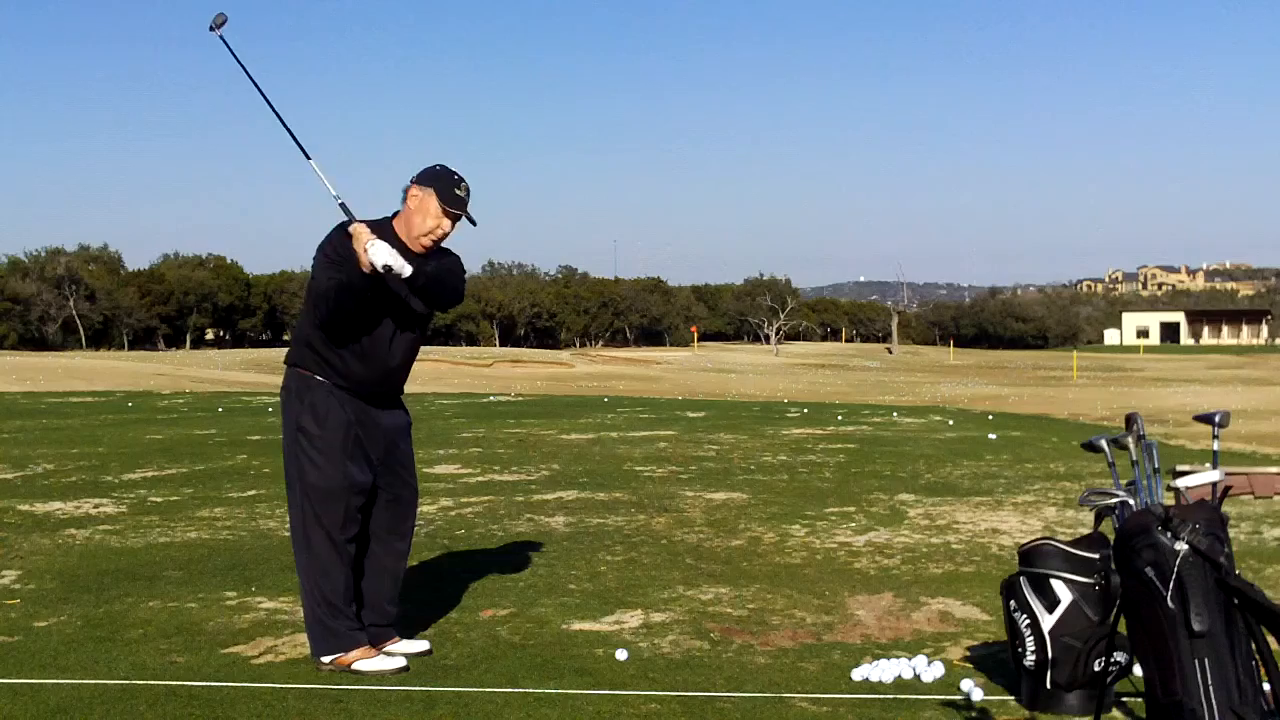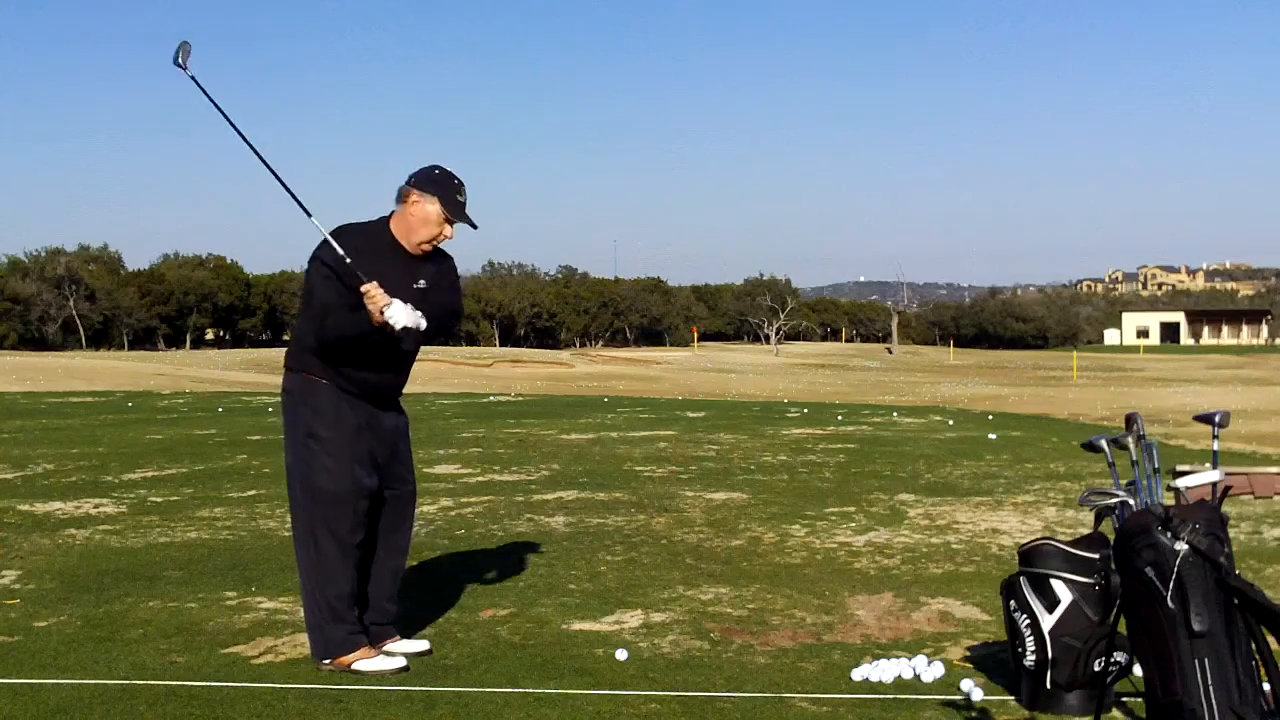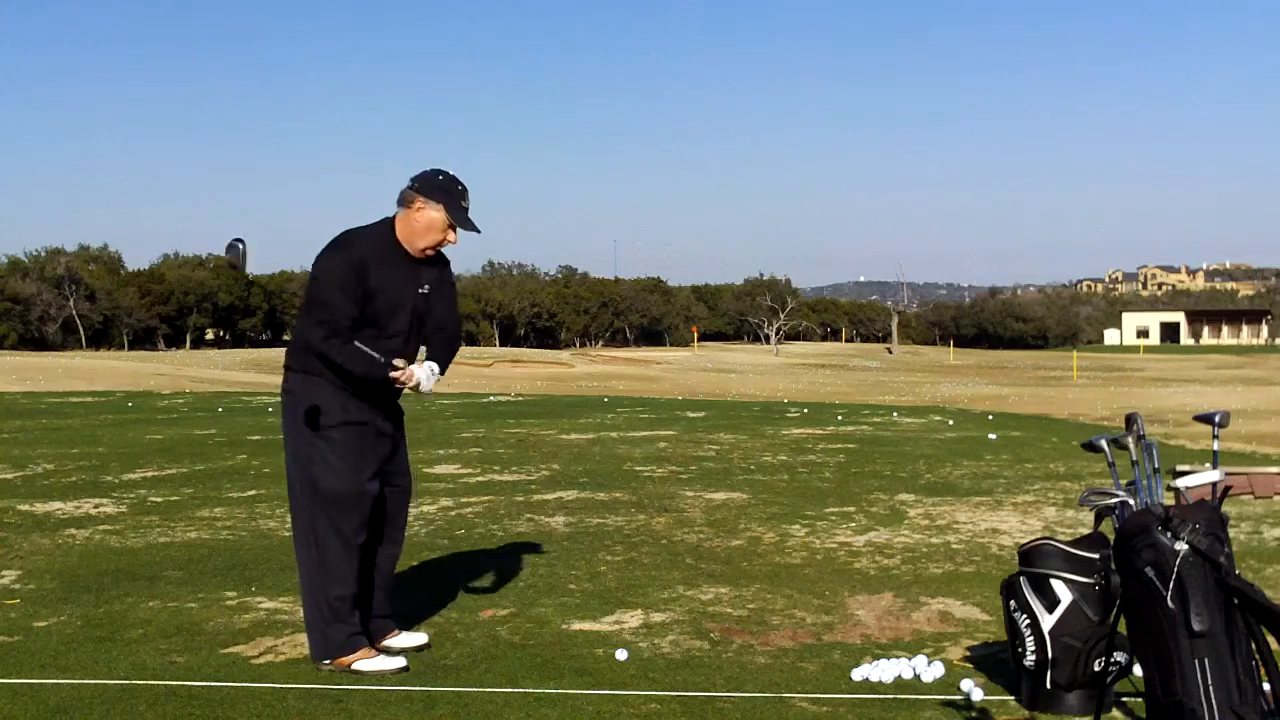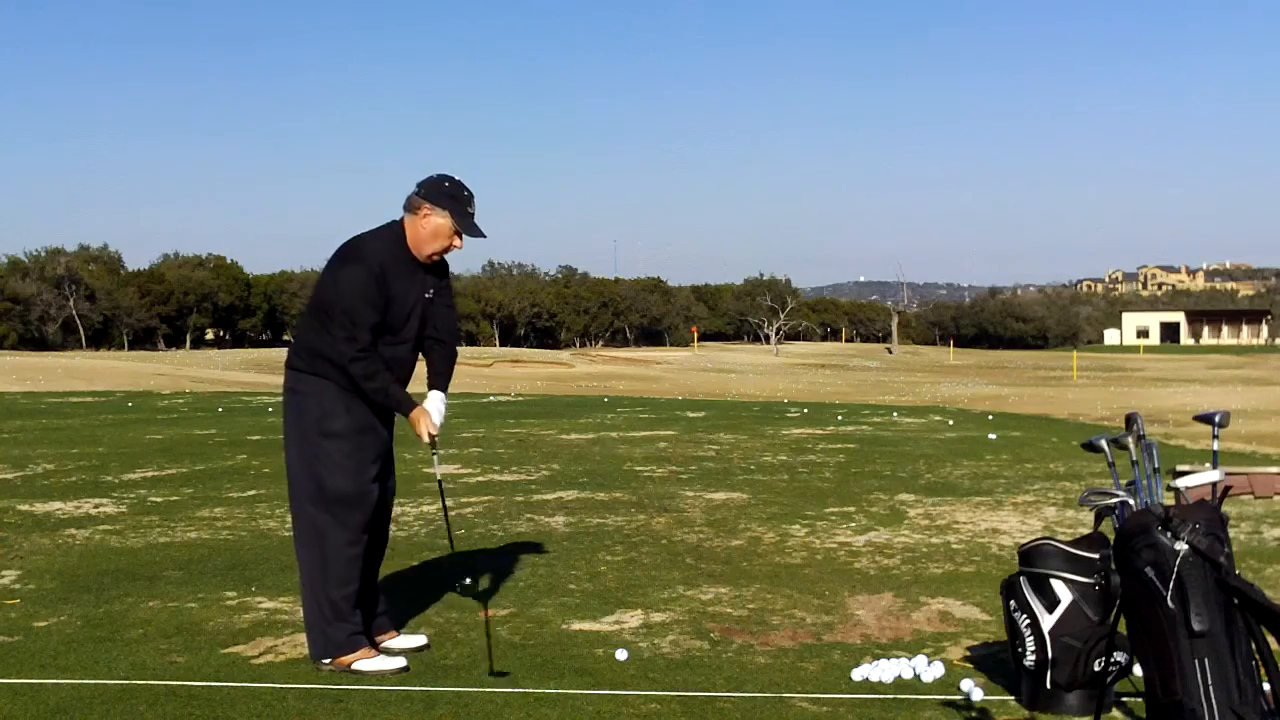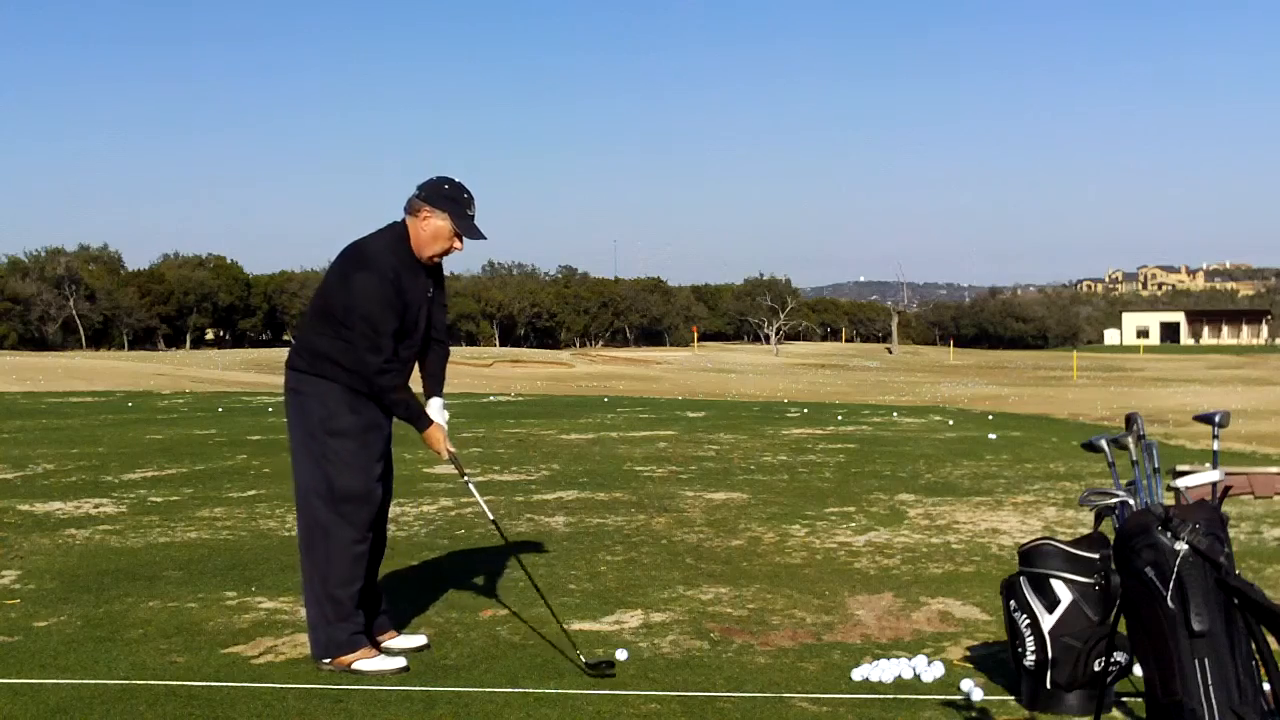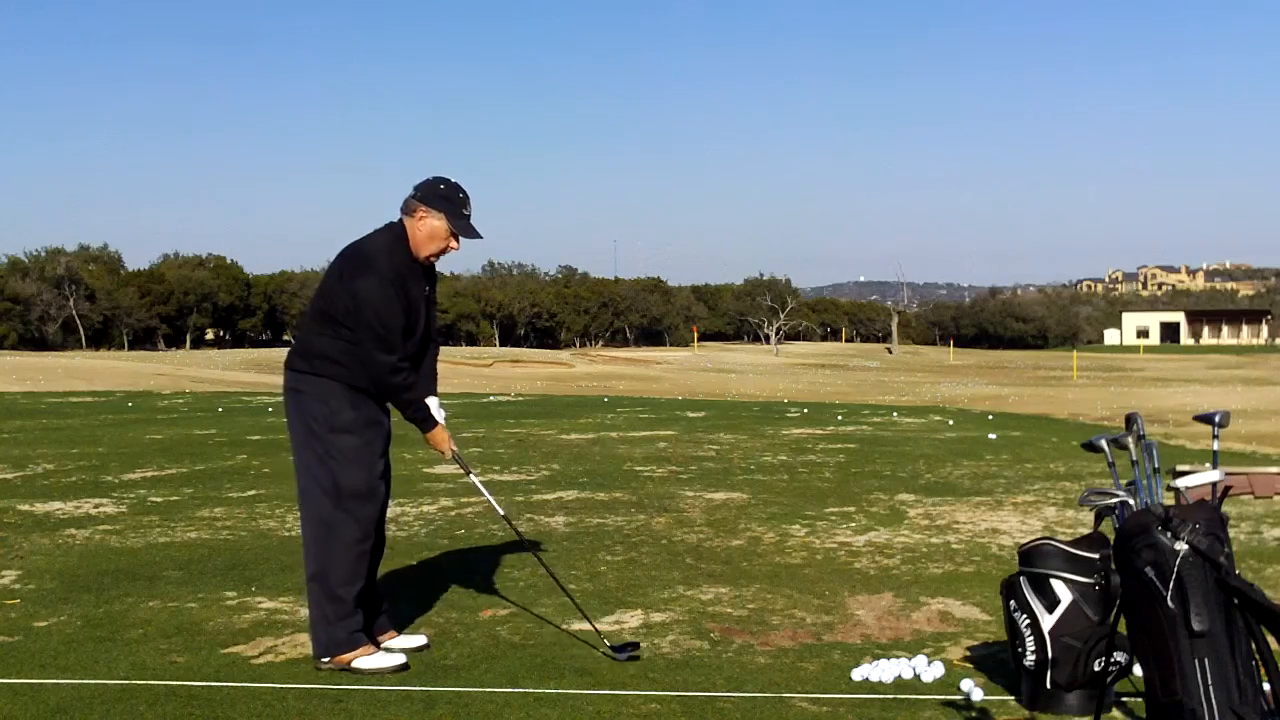
dt=0.2s
person 1, frame 1
left shoulder: (442, 264)
right shoulder: (344, 242)
left elbow: (448, 294)
right elbow: (330, 315)
left wrist: (399, 268)
right wrist: (363, 269)
left hip: (384, 404)
right hip: (323, 395)
left knee: (392, 512)
right knee: (332, 513)
left ankle: (376, 630)
right ankle: (339, 643)
person 1, frame 2
left shoulder: (437, 266)
right shoulder: (345, 247)
left elbow: (448, 317)
right elbow: (323, 328)
left wrist: (411, 317)
right wrist: (373, 319)
left hip: (383, 404)
right hip: (324, 397)
left knee: (392, 511)
right knee: (336, 515)
left ankle: (376, 630)
right ankle: (339, 645)
person 1, frame 3
left shoulder: (435, 268)
right shoulder: (351, 252)
left elbow: (447, 330)
right elbow: (329, 338)
left wrist: (429, 366)
right wrist: (389, 367)
left hip: (379, 401)
right hip: (324, 396)
left knee: (387, 509)
right knee: (337, 513)
left ankle: (374, 624)
right ankle: (339, 644)
person 1, frame 4
left shoulder: (434, 270)
right shoulder: (362, 258)
left elbow: (442, 335)
right elbow: (353, 350)
left wrist: (436, 394)
right wrist: (409, 409)
left hip: (373, 402)
right hip: (325, 394)
left knee: (372, 511)
right knee: (338, 511)
left ankle: (370, 624)
right ankle: (339, 643)
person 1, frame 5
left shoulder: (428, 268)
right shoulder: (371, 263)
left elbow: (434, 337)
right elbow: (375, 359)
left wrist: (436, 401)
right wrist: (422, 423)
left hip: (367, 398)
right hip: (327, 393)
left knee: (369, 509)
right knee: (343, 508)
left ankle: (370, 625)
right ankle: (340, 643)
person 1, frame 6
left shoulder: (420, 267)
right shoulder: (372, 264)
left elbow: (424, 338)
right elbow: (385, 359)
left wrist: (430, 399)
right wrist: (427, 424)
left hip: (361, 395)
right hip: (326, 392)
left knee: (366, 505)
right knee: (345, 506)
left ankle: (370, 624)
right ankle: (340, 640)
